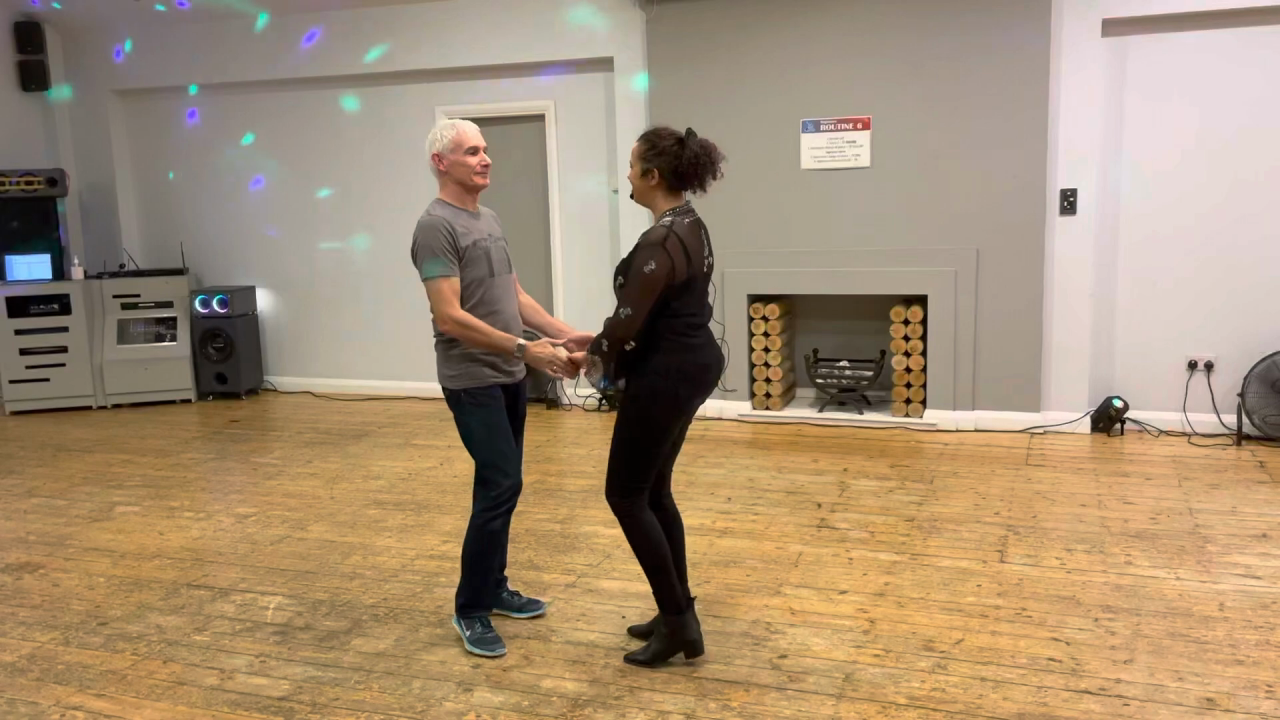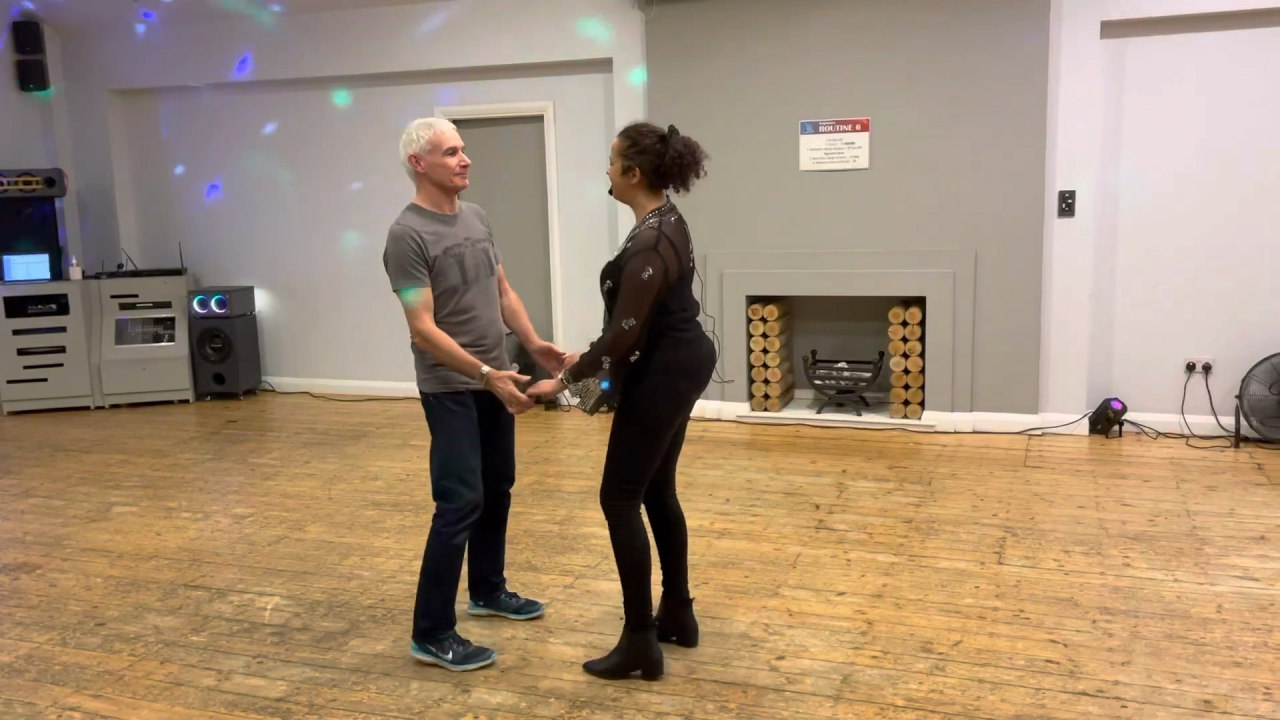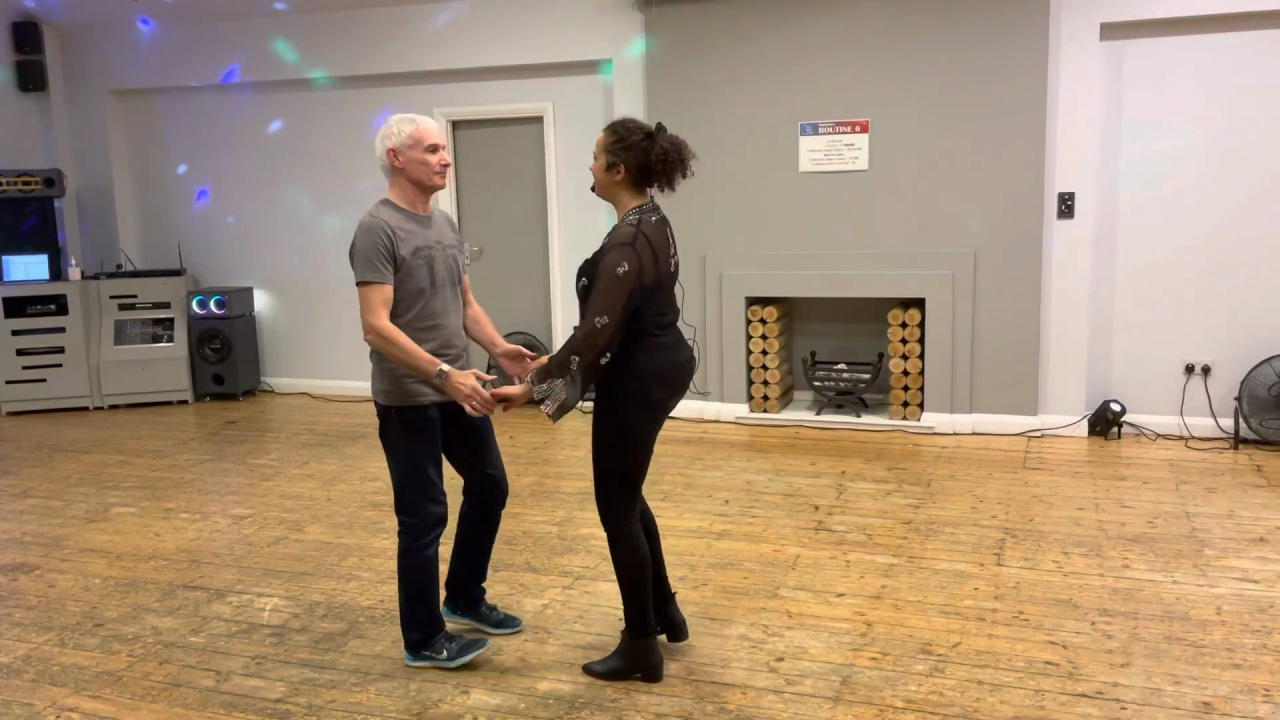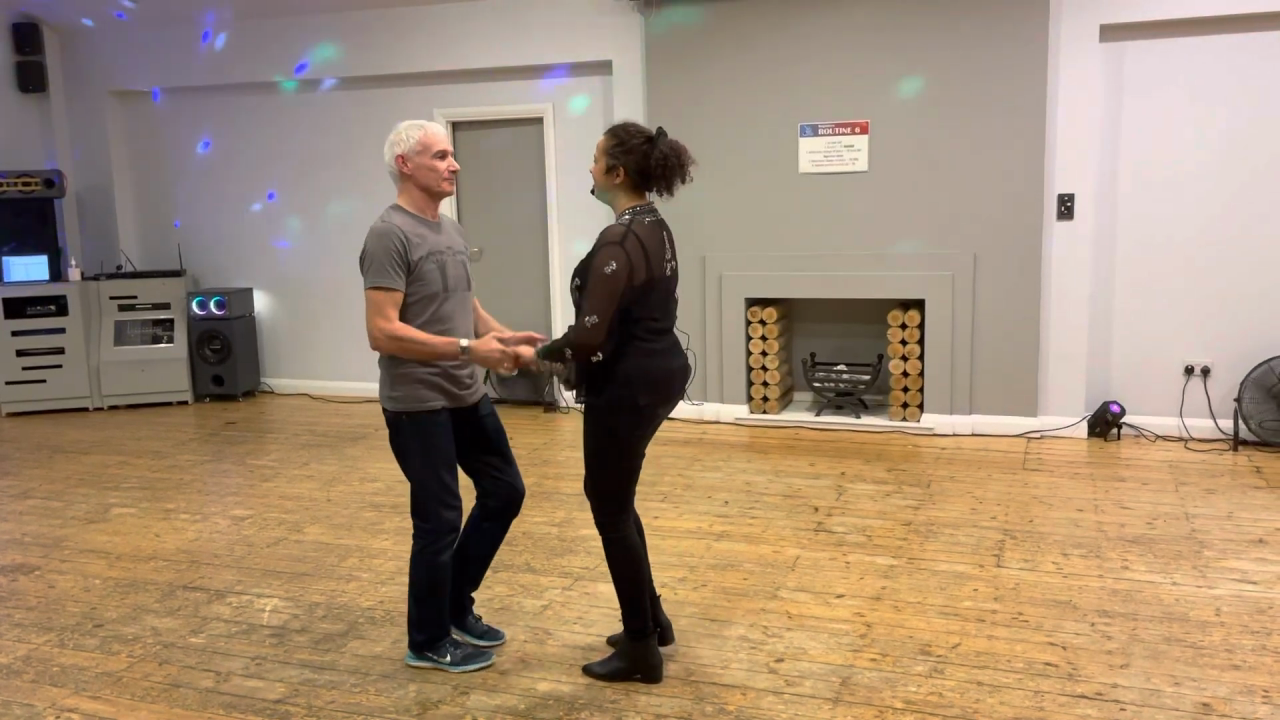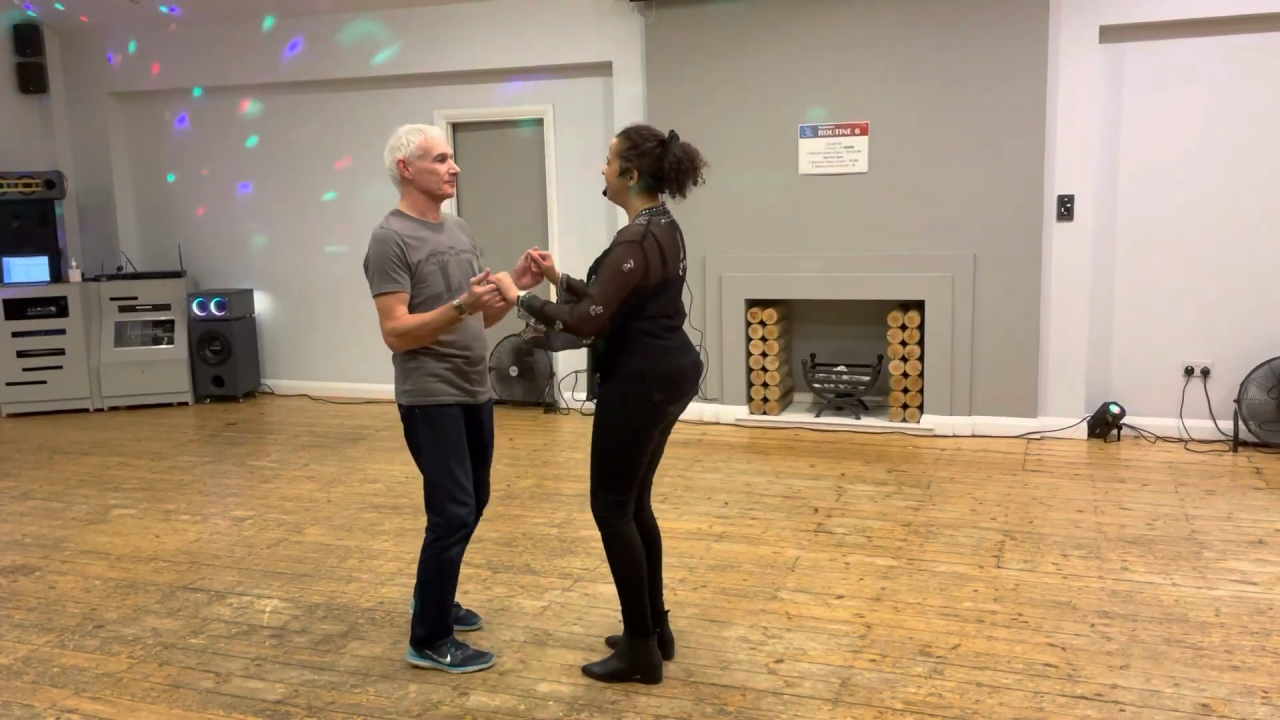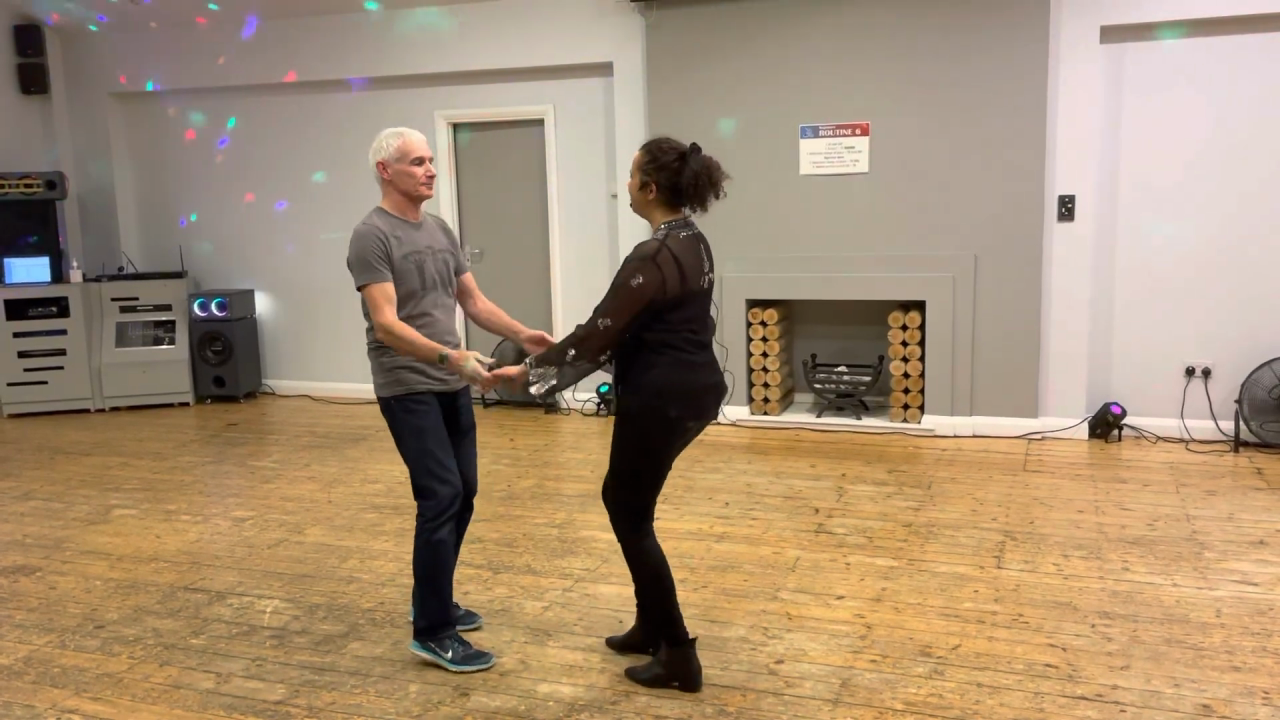
dt=0.5s
person 1, frame 1
left shoulder: (660, 240)
right shoulder: (691, 226)
left elbow: (628, 323)
left wrist: (591, 353)
right wrist: (601, 346)
left hip: (666, 377)
right hip: (693, 365)
left knee: (626, 494)
right knee: (653, 491)
left ankle: (678, 623)
right ankle: (676, 613)
person 1, frame 2
left shoulder: (648, 243)
right shoulder: (666, 221)
left elbow: (625, 335)
left wrist: (564, 380)
right wrist: (586, 359)
left hip: (661, 376)
right hip: (682, 364)
left knee: (620, 499)
right knee: (657, 491)
left ankle: (640, 643)
right ankle: (677, 616)
person 1, frame 3
left shoulder: (626, 242)
right shoulder: (653, 223)
left elbow: (596, 333)
left wrist: (532, 386)
right wrist: (557, 361)
left hip: (637, 382)
right hip: (662, 368)
left knee: (616, 509)
right knee: (627, 496)
left ankle: (641, 647)
right ankle: (664, 612)
person 1, frame 4
left shoulder: (618, 240)
right shoulder: (655, 228)
left elbow: (593, 334)
left wrist: (540, 353)
right wrist: (562, 345)
left hip: (628, 384)
right hip: (660, 371)
left knee: (611, 510)
right knee: (607, 494)
left ankle: (640, 648)
right ankle: (650, 618)
person 1, frame 5
left shoulder: (637, 238)
right shoulder: (663, 228)
left elbow: (589, 321)
left wrist: (521, 297)
right wrist: (560, 279)
left hip: (640, 383)
right hip: (667, 374)
left knee: (612, 509)
right knee: (633, 503)
left ankle: (640, 649)
right ankle: (655, 627)
person 1, frame 6
left shoulder: (653, 255)
right shoulder: (694, 242)
left elbow: (602, 332)
left wrist: (532, 367)
right wrist: (561, 354)
left hip: (662, 397)
right hip: (699, 388)
left knee: (630, 517)
right knee: (623, 498)
left ankle: (678, 656)
right ankle: (650, 626)
person 2, frame 1
left shoulder: (489, 219)
right shoulder: (437, 226)
right elbow: (450, 317)
left wrist: (564, 332)
right wrist: (525, 349)
left hip: (508, 374)
right hip: (472, 380)
left knee: (503, 482)
right knee: (500, 484)
left ankle: (493, 587)
right ankle: (471, 609)
person 2, frame 2
left shoulder: (476, 217)
right shoulder: (408, 235)
left elbow: (502, 292)
right elbow: (423, 329)
left wrist: (534, 343)
right wrist: (486, 375)
left hip: (492, 379)
right hip: (450, 386)
left knee: (497, 487)
right knee: (461, 500)
left ankle: (488, 590)
right ankle: (432, 633)
person 2, frame 3
left shoulder: (446, 224)
right shoulder: (378, 230)
right elbow: (376, 326)
left wrist: (498, 348)
right wrist: (444, 374)
left hip: (454, 388)
right hip: (408, 397)
left knee: (490, 486)
right knee: (424, 515)
left ankle: (465, 599)
right ankle: (424, 640)
person 2, frame 4
left shoulder: (451, 230)
right shoulder: (389, 235)
right elbow: (382, 332)
left wrist: (506, 336)
right wrist: (468, 348)
left hip: (468, 396)
right hip: (418, 404)
left knee: (506, 492)
right knee: (439, 519)
left ankle: (456, 604)
right ankle: (429, 643)
person 2, frame 5
left shoulder: (459, 230)
right shoulder: (390, 240)
right elbow: (396, 333)
left wrist: (514, 285)
right wrist: (461, 305)
left hip: (475, 392)
right hip: (430, 398)
left knee: (470, 506)
right knee: (452, 513)
left ankle: (433, 598)
right ankle: (430, 640)
person 2, frame 6
left shoulder: (440, 230)
right shoulder: (371, 235)
left elbow: (475, 302)
right elbow: (386, 326)
left wrist: (525, 335)
right wrist: (454, 358)
left hip: (450, 384)
right hip: (407, 388)
left knee: (463, 492)
right knee: (441, 495)
left ankle: (434, 602)
right ankle: (433, 632)
